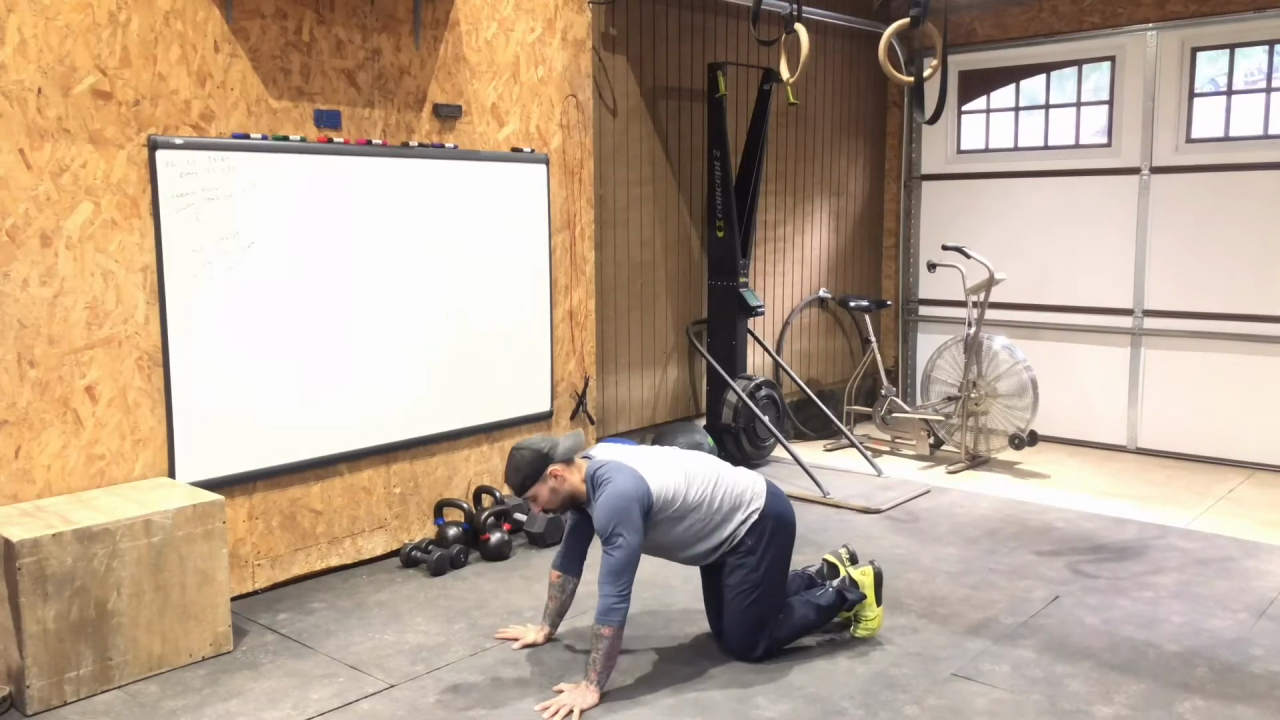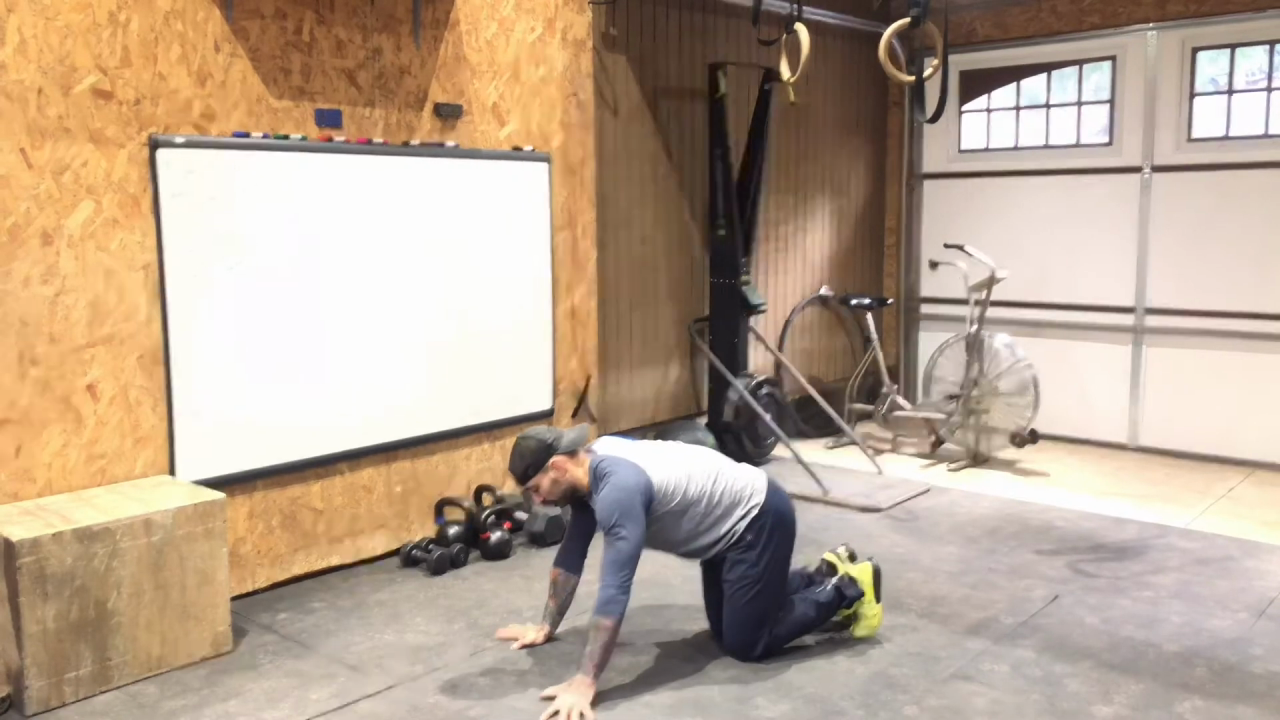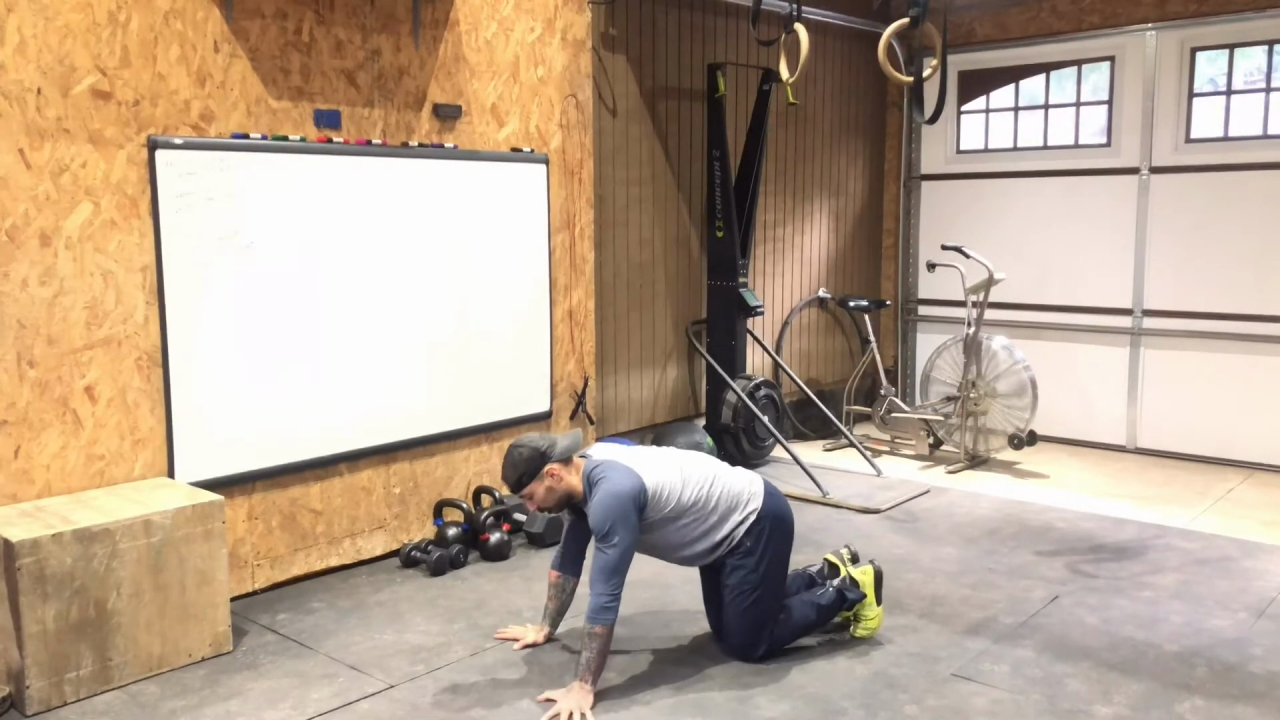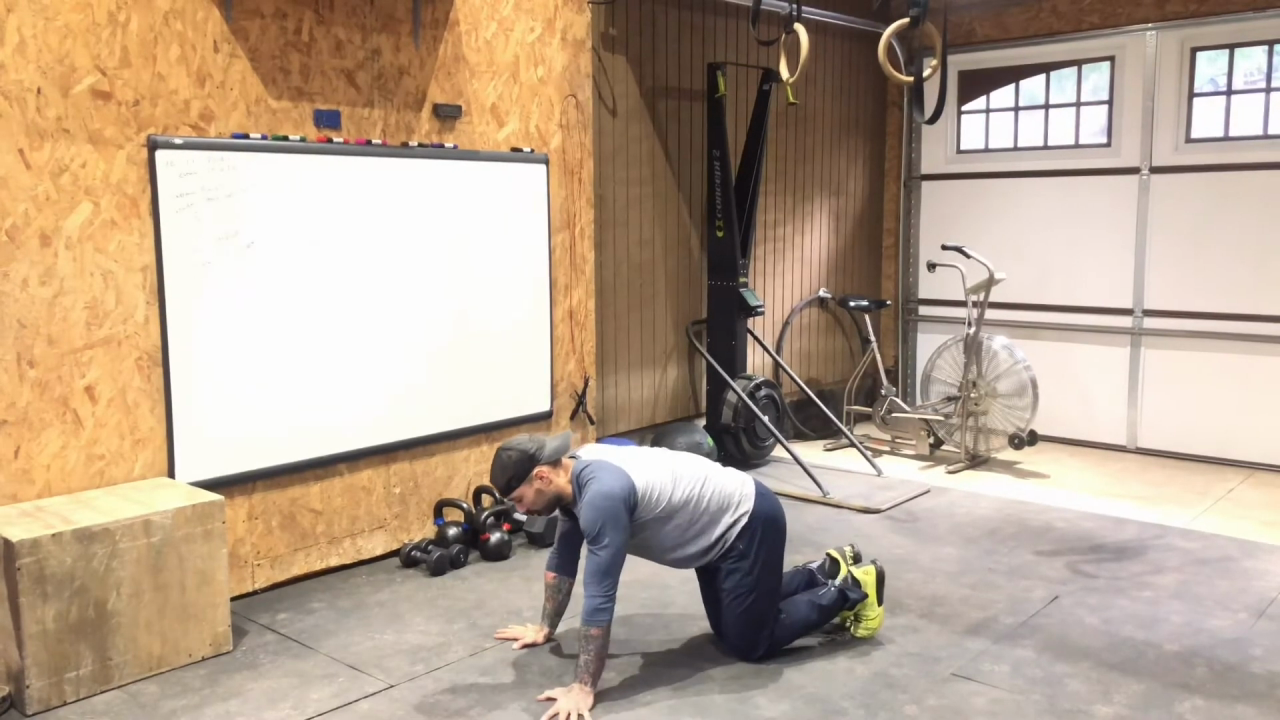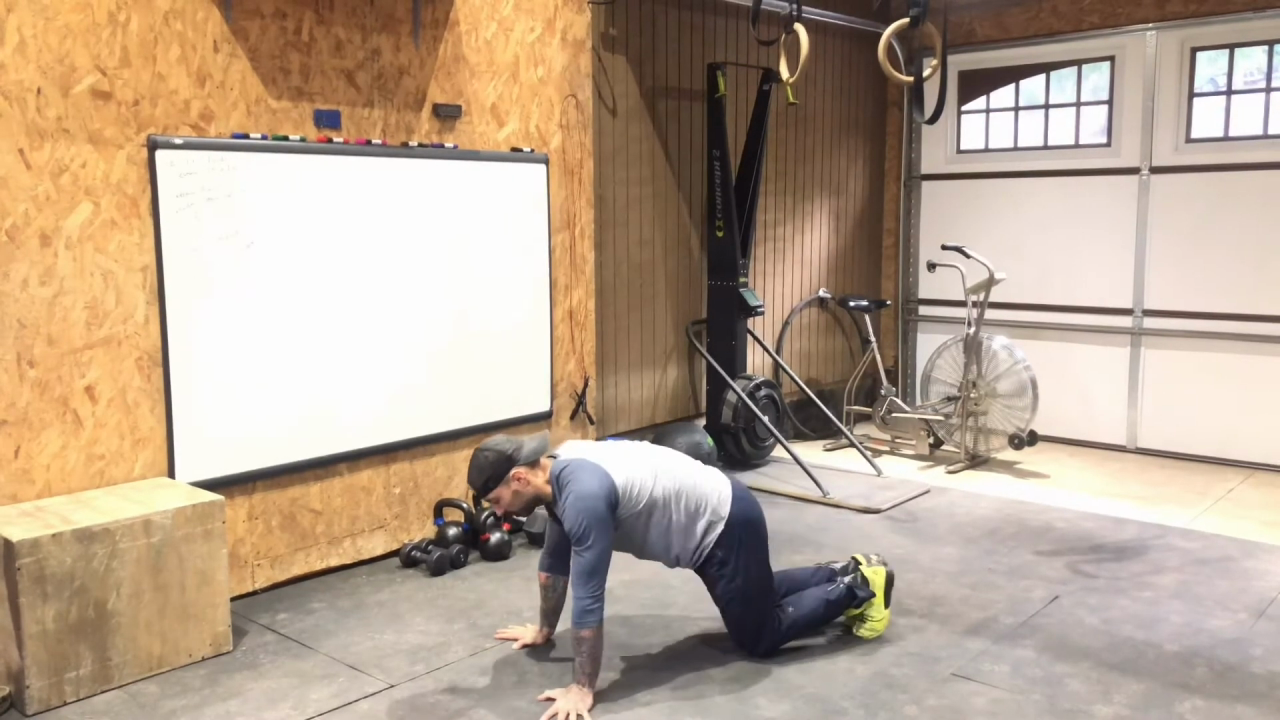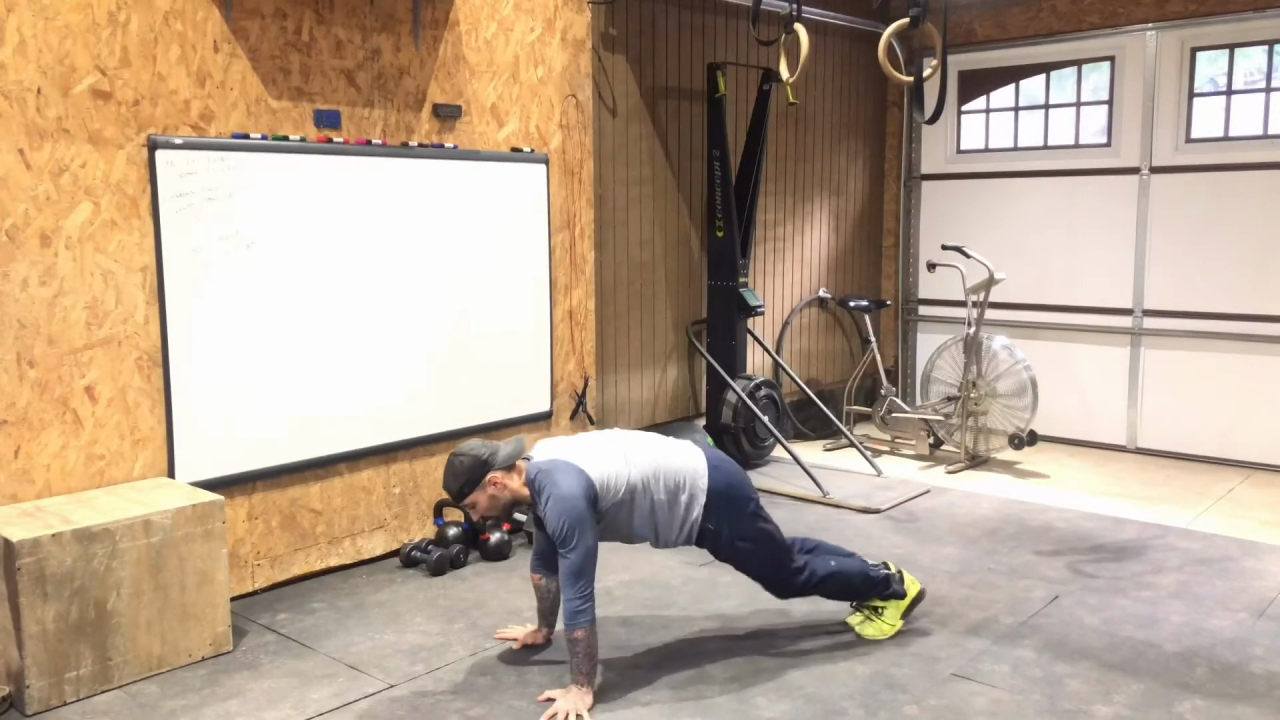
dt=0.5s
person 1, frame 1
left shoulder: (616, 494)
right shoulder: (585, 476)
left elbow: (614, 595)
right elbow: (569, 560)
left wrist: (591, 687)
right wrist: (545, 628)
left hip: (759, 520)
right hip: (729, 520)
left knee: (747, 643)
right knee: (725, 630)
left ankle: (852, 589)
right ankle: (828, 572)
person 1, frame 2
left shoulder: (618, 488)
right shoulder: (588, 468)
left elbow: (615, 589)
right elbow: (571, 556)
left wrist: (584, 683)
right wrist: (545, 627)
left hip: (759, 517)
right hip: (730, 519)
left knee: (746, 643)
right knee: (724, 629)
left ankle: (848, 588)
right ankle: (828, 573)
person 1, frame 3
left shoulder: (612, 493)
right shoulder: (584, 474)
left elbow: (605, 594)
right elbow: (569, 558)
left wrist: (583, 688)
right wrist: (545, 627)
left hip: (757, 520)
right hip: (729, 521)
left knee: (748, 644)
right knee: (726, 631)
left ankle: (851, 588)
right ankle: (827, 573)
person 1, frame 4
left shoulder: (601, 494)
right shoulder: (575, 476)
left elbow: (599, 594)
right elbow: (562, 559)
right wrist: (545, 627)
left hip: (749, 522)
right hip: (723, 520)
left knee: (748, 644)
right knee: (727, 629)
left ankle: (852, 587)
right ankle: (828, 570)
person 1, frame 5
left shoulder: (582, 495)
right shoulder: (557, 473)
left elbow: (588, 597)
right elbow: (554, 561)
right wrist: (543, 629)
left hip: (726, 522)
right hip: (708, 515)
left knee: (757, 637)
right knee: (757, 595)
left ankle: (861, 586)
right ankle: (845, 572)
person 1, frame 6
left shoulder: (561, 495)
right shoulder: (537, 471)
left elbow: (578, 595)
right elbow: (544, 561)
right wrist: (542, 628)
left hip: (710, 494)
right hip: (698, 479)
left knee: (787, 574)
right knee: (781, 557)
left ankle: (893, 587)
right ankle: (877, 573)
